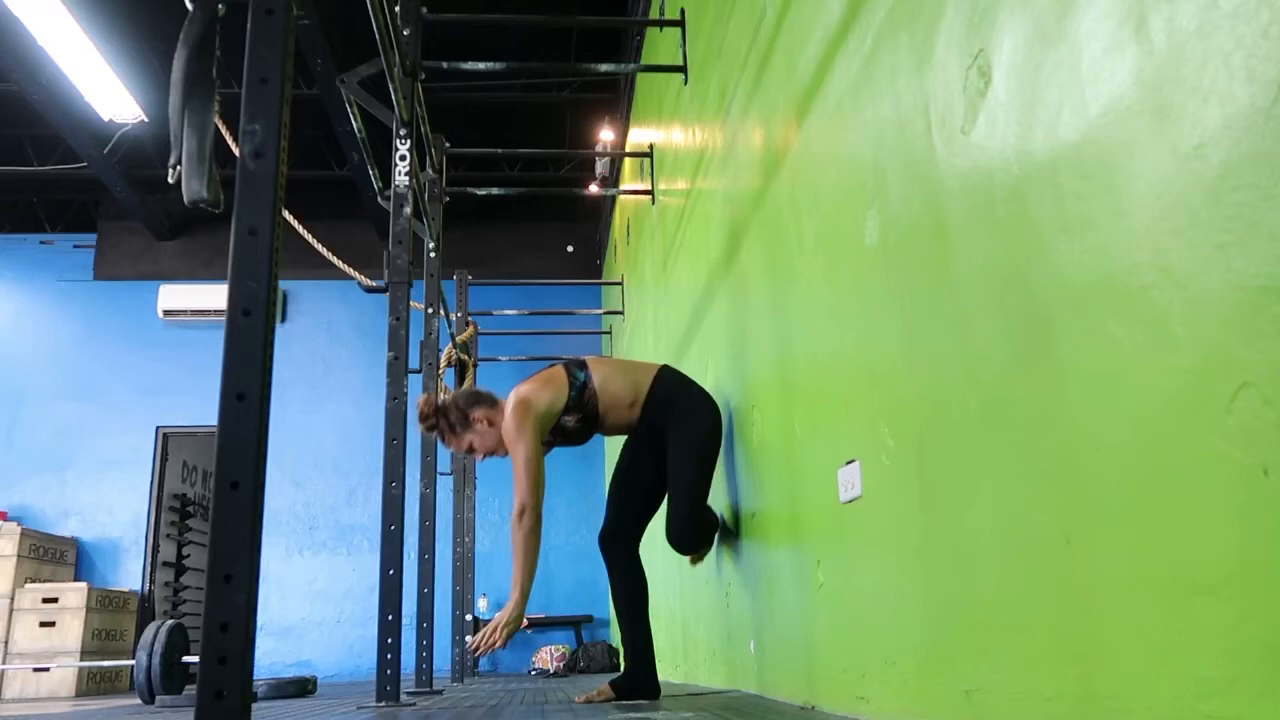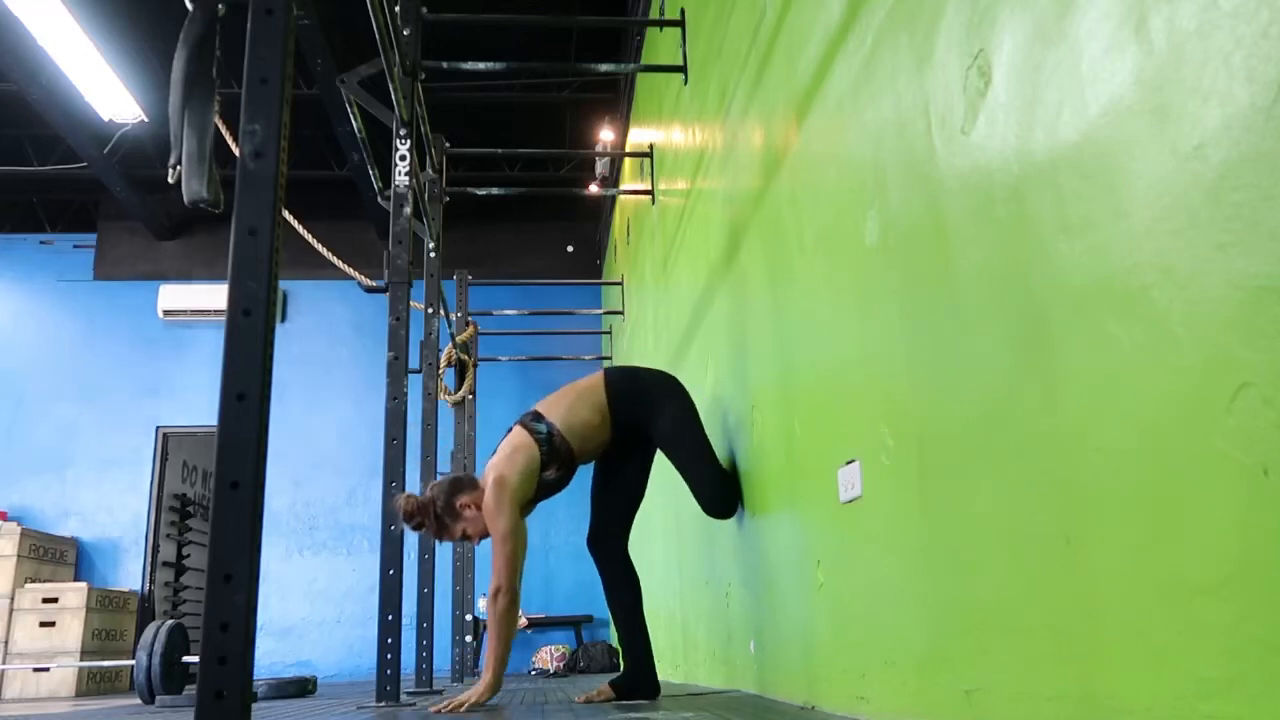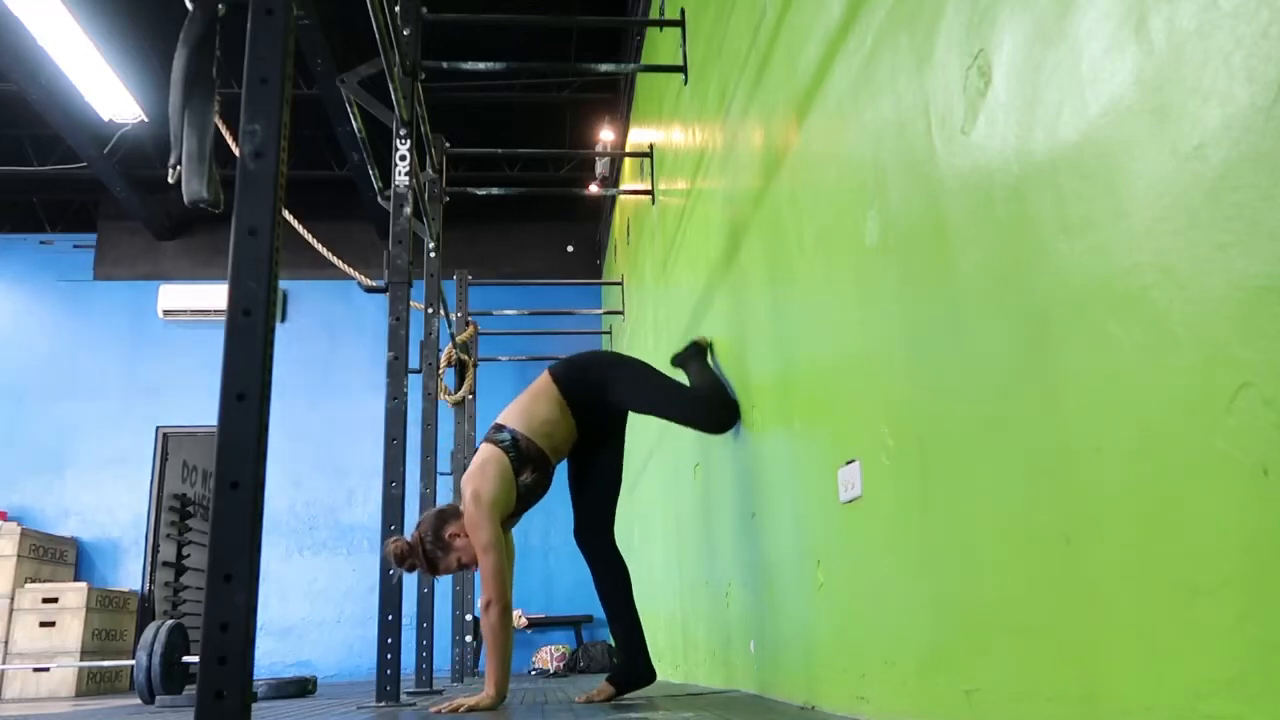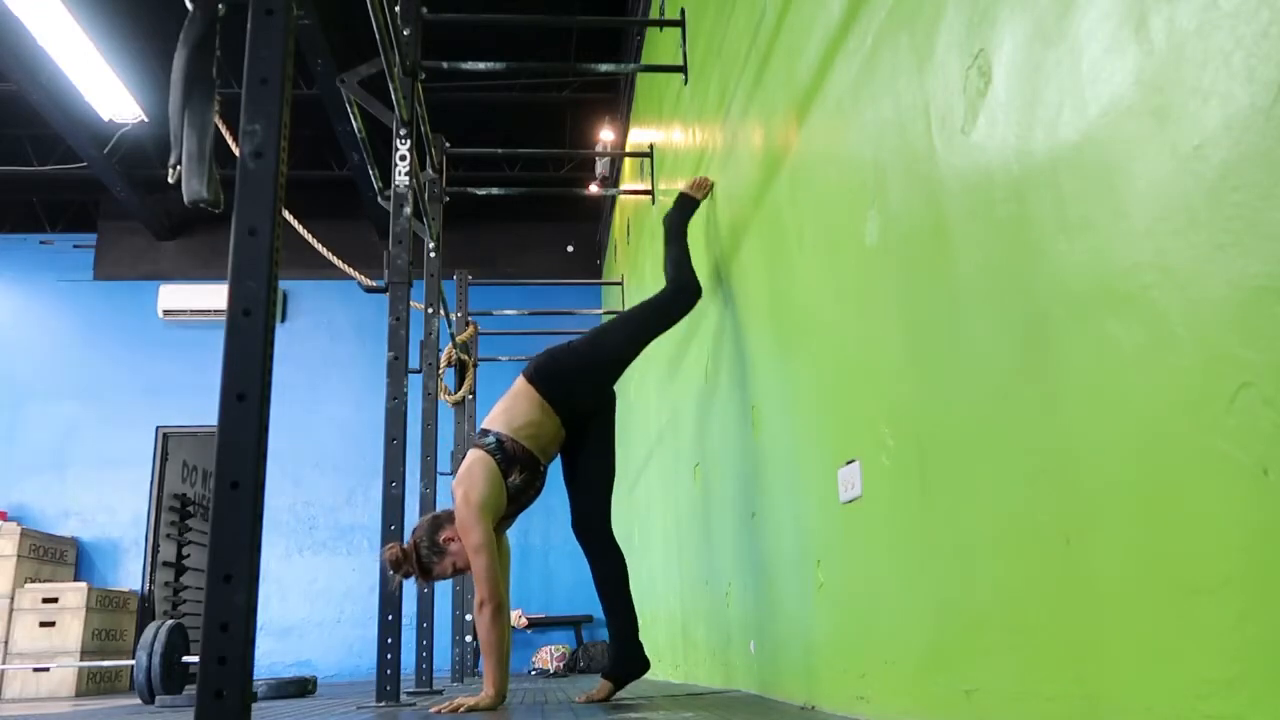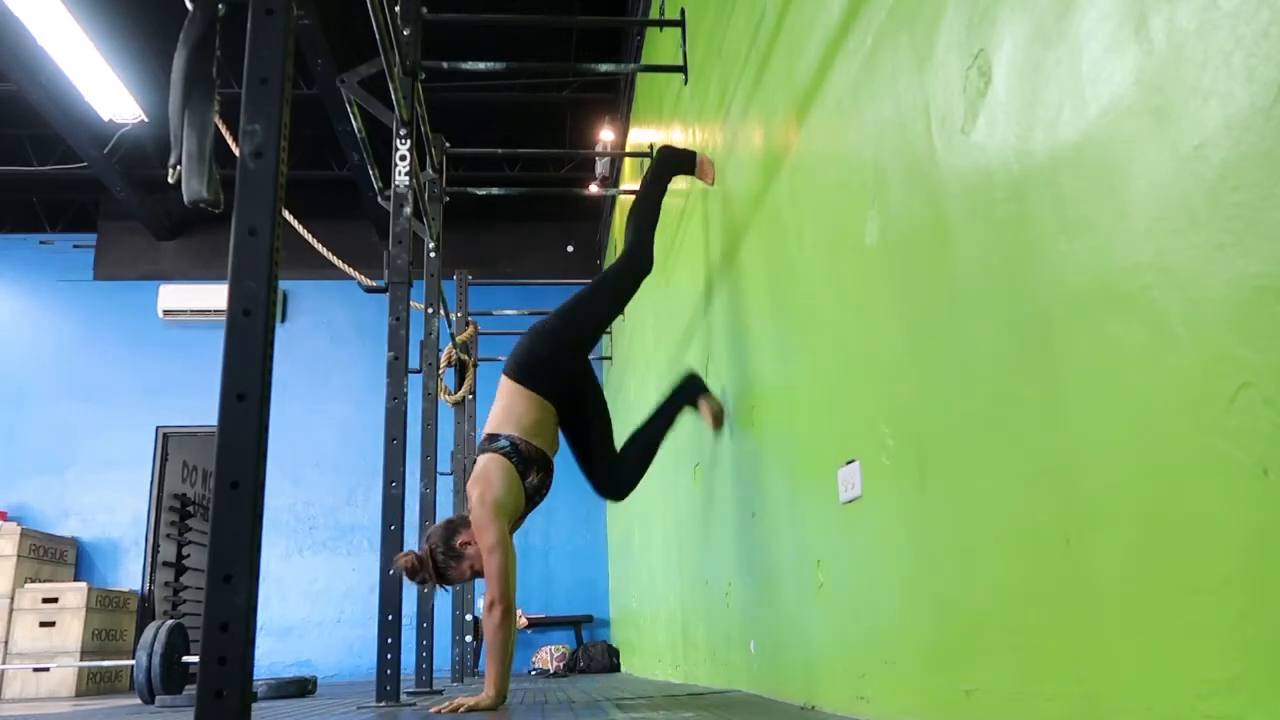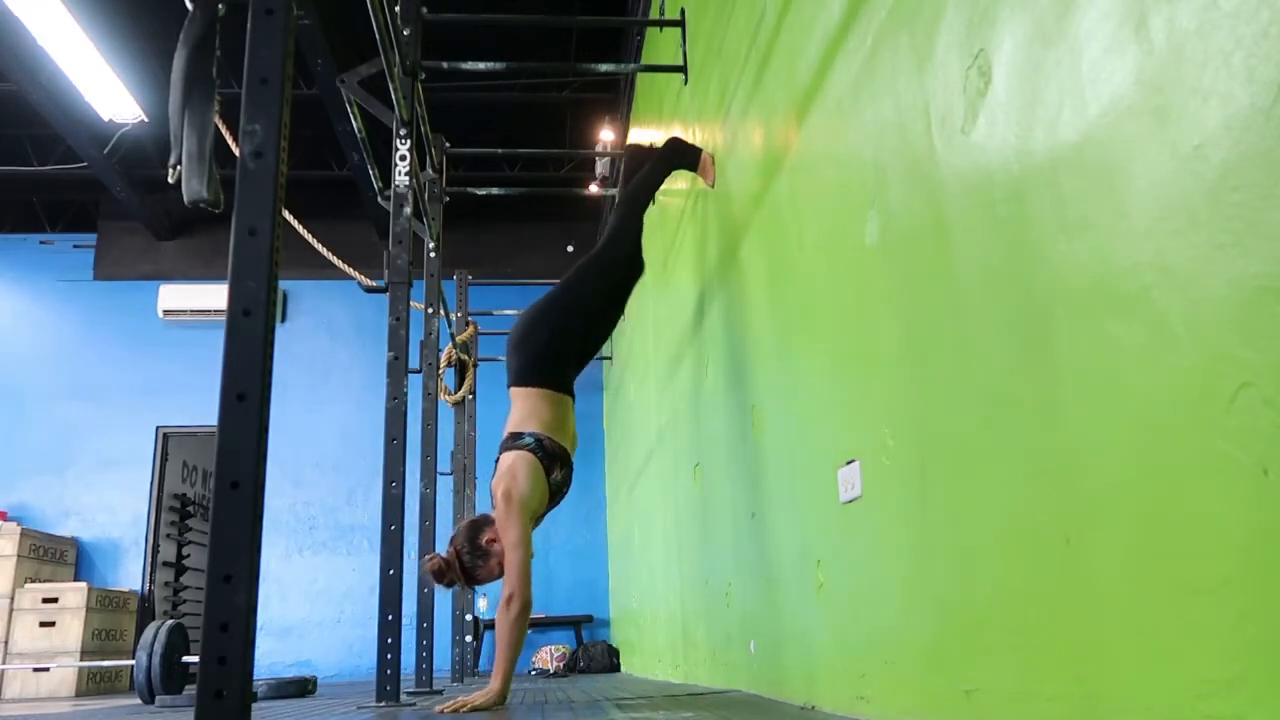
dt=0.5s
person 1, frame 1
left shoulder: (520, 412)
right shoulder: (522, 416)
left elbow: (527, 512)
right elbow: (525, 514)
left wrist: (516, 605)
right wrist: (515, 604)
left hip: (682, 408)
right hip: (652, 422)
left knee: (683, 535)
right knee: (617, 540)
left ankle: (704, 523)
right ankle: (639, 674)
person 1, frame 2
left shoulder: (500, 486)
right shoulder: (499, 483)
left elbow: (503, 590)
right elbow: (506, 589)
left wrist: (489, 683)
right wrist: (490, 680)
left hip: (649, 399)
right hip: (624, 422)
left knee: (718, 503)
right knee: (606, 544)
right ankle: (639, 675)
person 1, frame 3
left shoulder: (478, 509)
right shoulder: (483, 509)
left elbow: (495, 602)
right elbow: (496, 602)
left wrist: (492, 692)
right wrist: (496, 689)
left hip: (592, 387)
right hip: (582, 417)
left knee: (716, 415)
right knee: (593, 537)
left ankle: (693, 362)
right ankle: (633, 666)
person 1, frame 4
left shoulder: (471, 511)
right shoulder: (482, 518)
left elbow: (488, 603)
right elbow: (494, 604)
left wrist: (491, 692)
right wrist: (495, 688)
left hip: (571, 380)
right hip: (575, 406)
left knee: (680, 294)
right knee: (592, 530)
left ankle: (679, 213)
right ankle: (626, 658)
person 1, frame 5
left shoulder: (488, 507)
right shoulder: (490, 510)
left elbow: (499, 605)
right elbow: (500, 605)
left wrist: (492, 694)
right wrist: (495, 691)
left hip: (548, 360)
right hip: (550, 372)
left knee: (634, 264)
right knee: (614, 481)
left ankle: (673, 163)
right ankle: (686, 392)
person 1, frame 6
left shoulder: (511, 501)
right shoulder: (512, 504)
left elbow: (517, 601)
right elbow: (513, 601)
left wrist: (496, 688)
right wrist: (497, 686)
left hip: (544, 346)
right hip: (547, 355)
left knee: (617, 245)
right knee: (622, 262)
left ankle: (673, 157)
right ankle: (640, 169)
